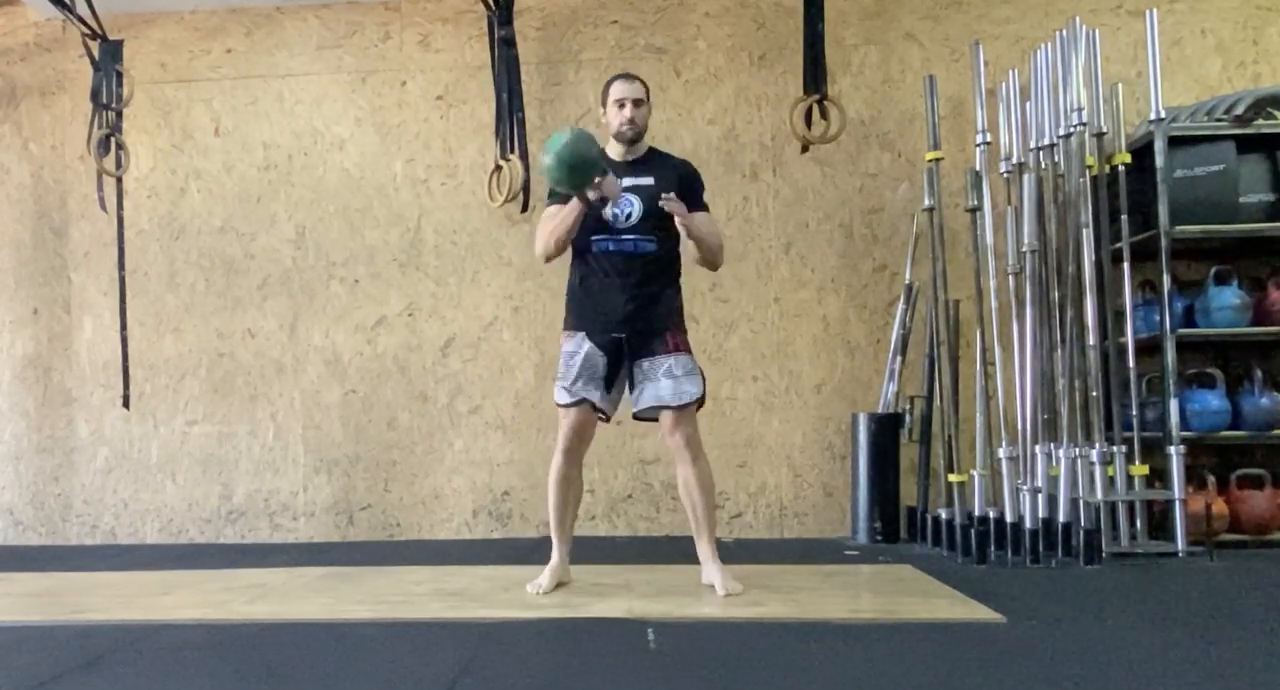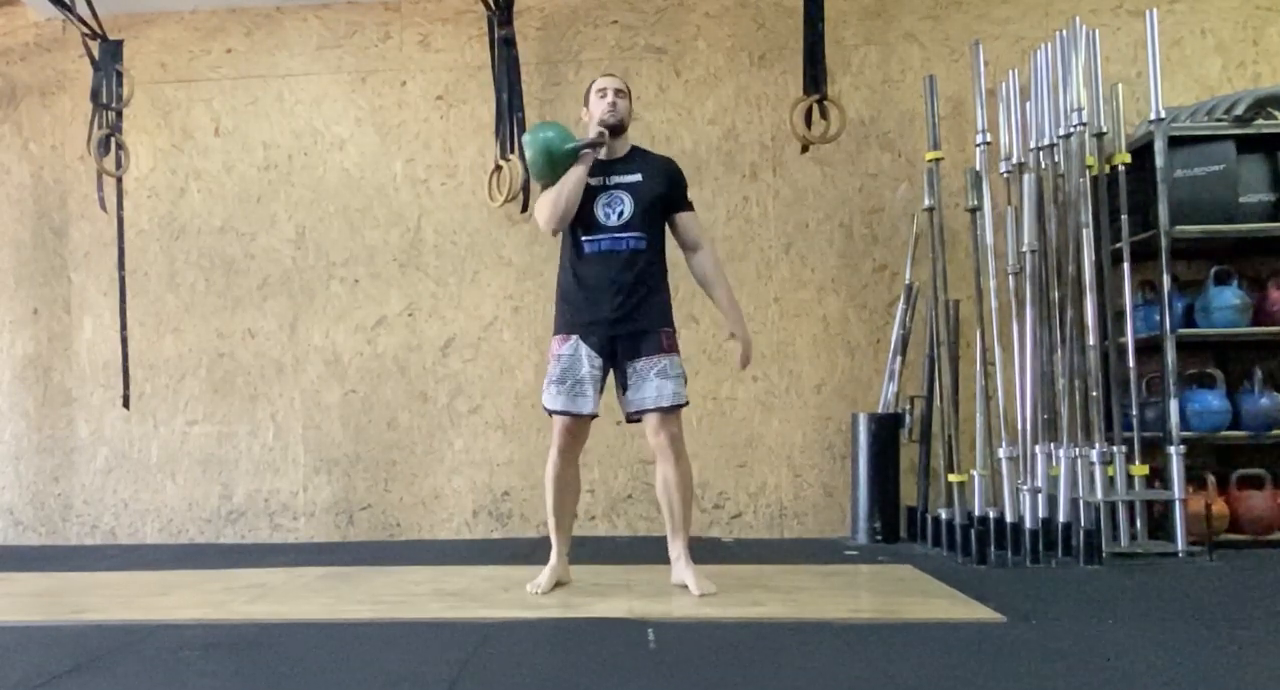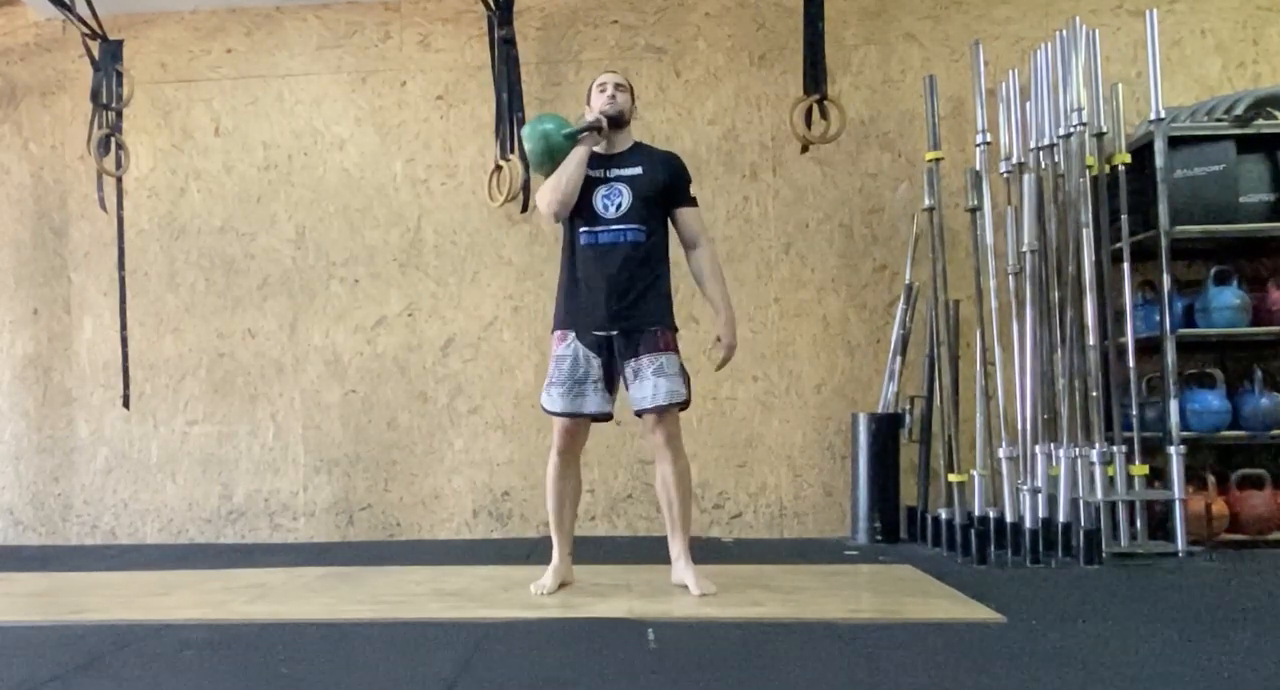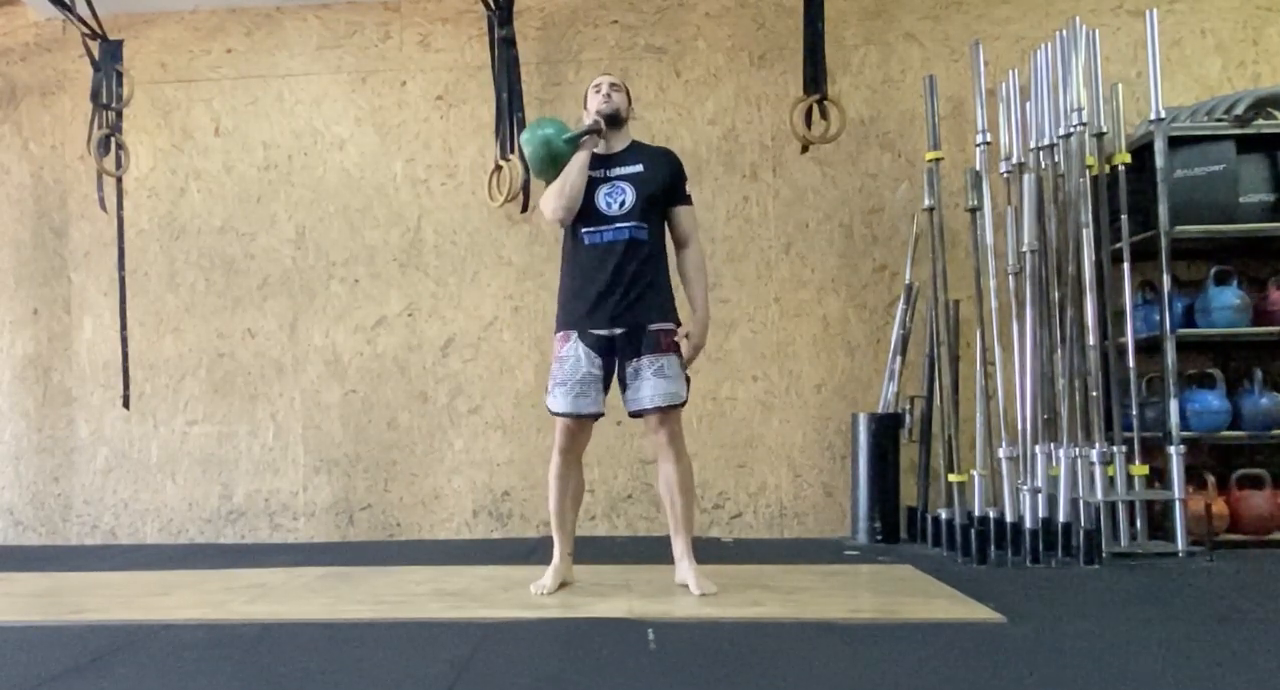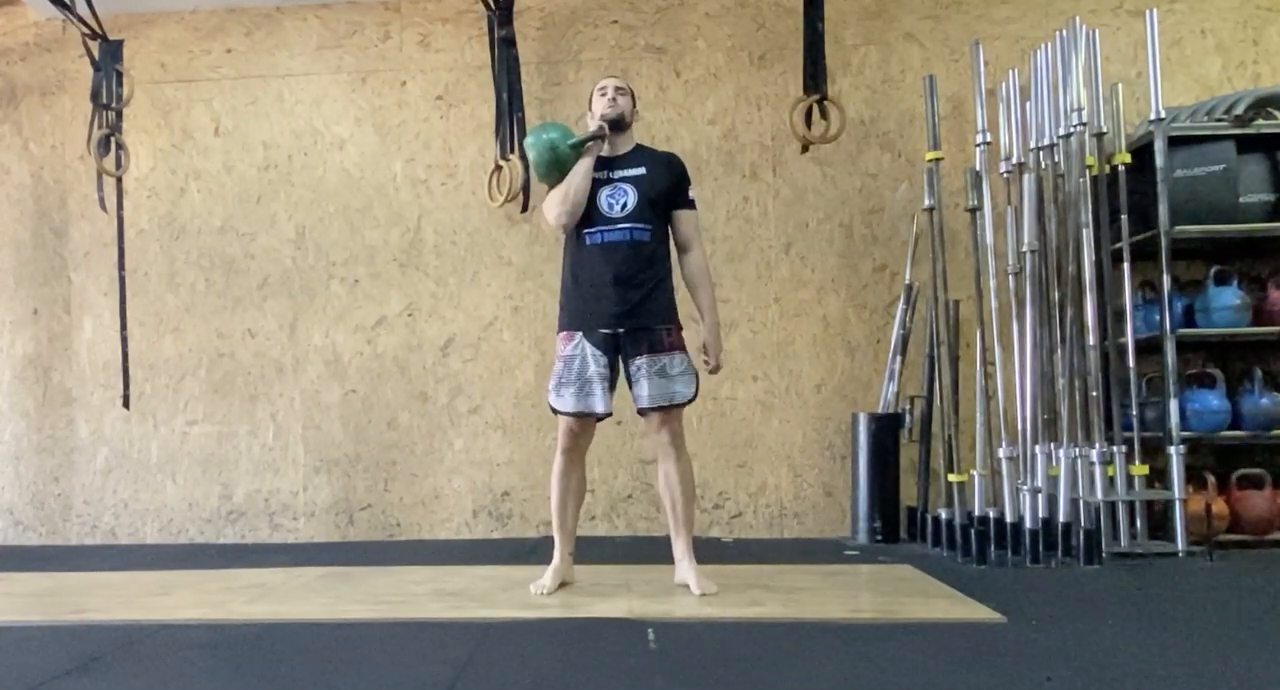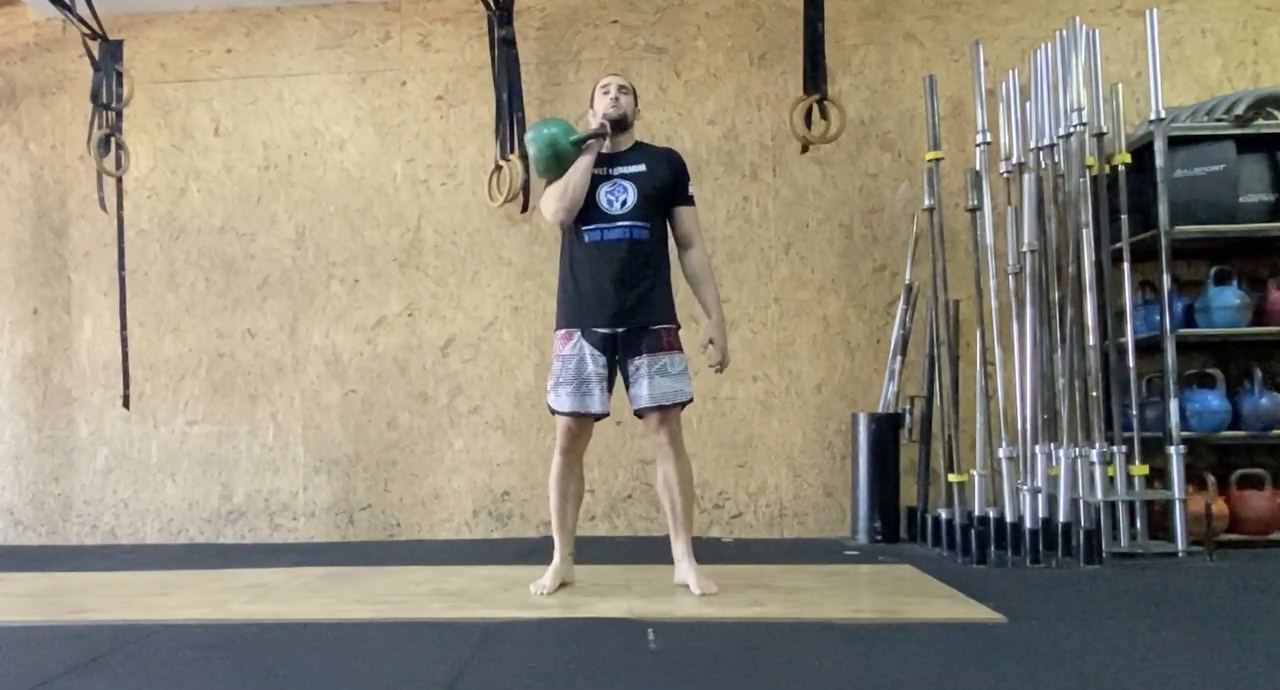
dt=0.4s
person 1, frame 1
left shoulder: (678, 173)
left elbow: (713, 257)
right elbow: (545, 248)
left wrist: (688, 226)
right wrist: (583, 200)
left hip: (658, 327)
right hip: (588, 326)
left knee: (684, 438)
right knee: (570, 439)
left ankle: (711, 562)
right ankle: (558, 560)
person 1, frame 2
left shoulder: (662, 171)
right shoulder: (567, 167)
left elbow: (696, 247)
right elbow: (550, 222)
left wrist: (733, 314)
right wrist: (587, 155)
left hip: (648, 326)
right hip: (579, 326)
left knee: (667, 439)
right knee: (564, 439)
left ankle: (681, 560)
right ankle: (558, 560)
person 1, frame 3
left shoulder: (664, 165)
right shoulder: (570, 161)
left elbow: (696, 244)
right elbow: (551, 207)
left wrist: (724, 312)
right wrist: (585, 143)
left hip: (648, 324)
right hip: (579, 324)
left knee: (665, 435)
right knee: (565, 440)
left ankle: (682, 560)
right ankle: (560, 561)
person 1, frame 4
left shoulder: (662, 162)
right shoulder: (569, 162)
left elbow: (687, 244)
right elbow: (557, 211)
left wrist: (699, 316)
right wrist: (585, 147)
left hip: (650, 322)
right hip: (582, 323)
left knee: (667, 434)
right knee: (567, 440)
left ankle: (685, 561)
right ankle: (561, 560)
person 1, frame 5
left shoulder: (666, 166)
right shoulder: (573, 164)
left elbow: (690, 249)
right elbow: (560, 217)
left wrist: (710, 321)
right wrist: (591, 152)
left hip: (653, 323)
right hip: (584, 323)
left knee: (668, 434)
right knee: (570, 438)
left ankle: (685, 560)
right ankle: (561, 559)
person 1, frame 6
left shoulder: (665, 163)
right shoulder: (571, 161)
left elbow: (691, 245)
right elbow: (557, 213)
left wrist: (715, 317)
right wrist: (590, 149)
left hip: (650, 322)
right hip: (582, 322)
left knee: (666, 434)
right knee: (568, 439)
left ankle: (684, 561)
right ankle: (561, 560)
